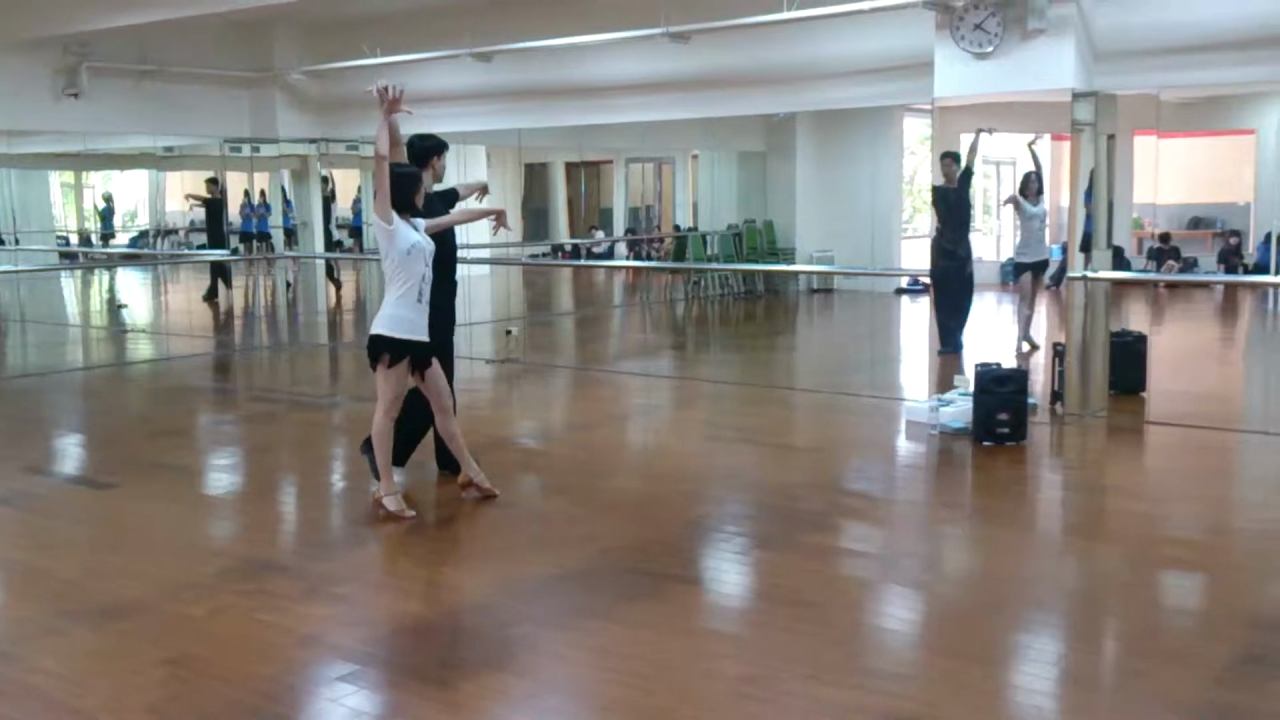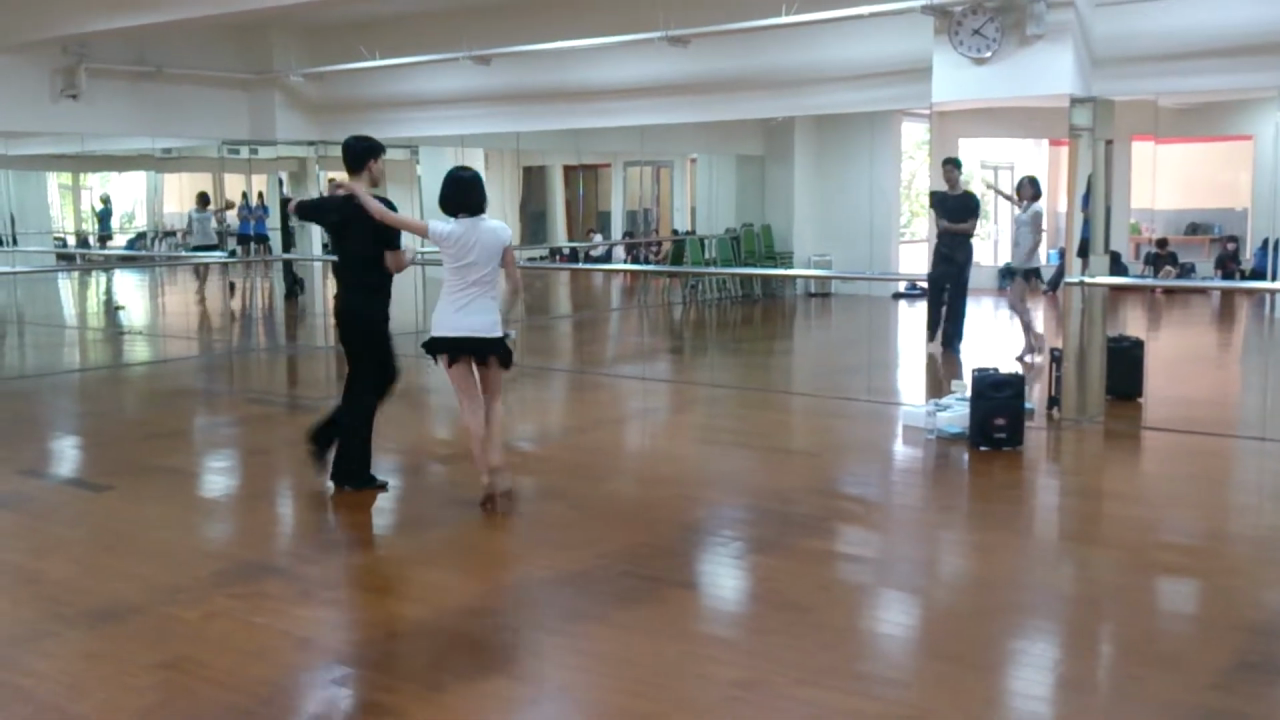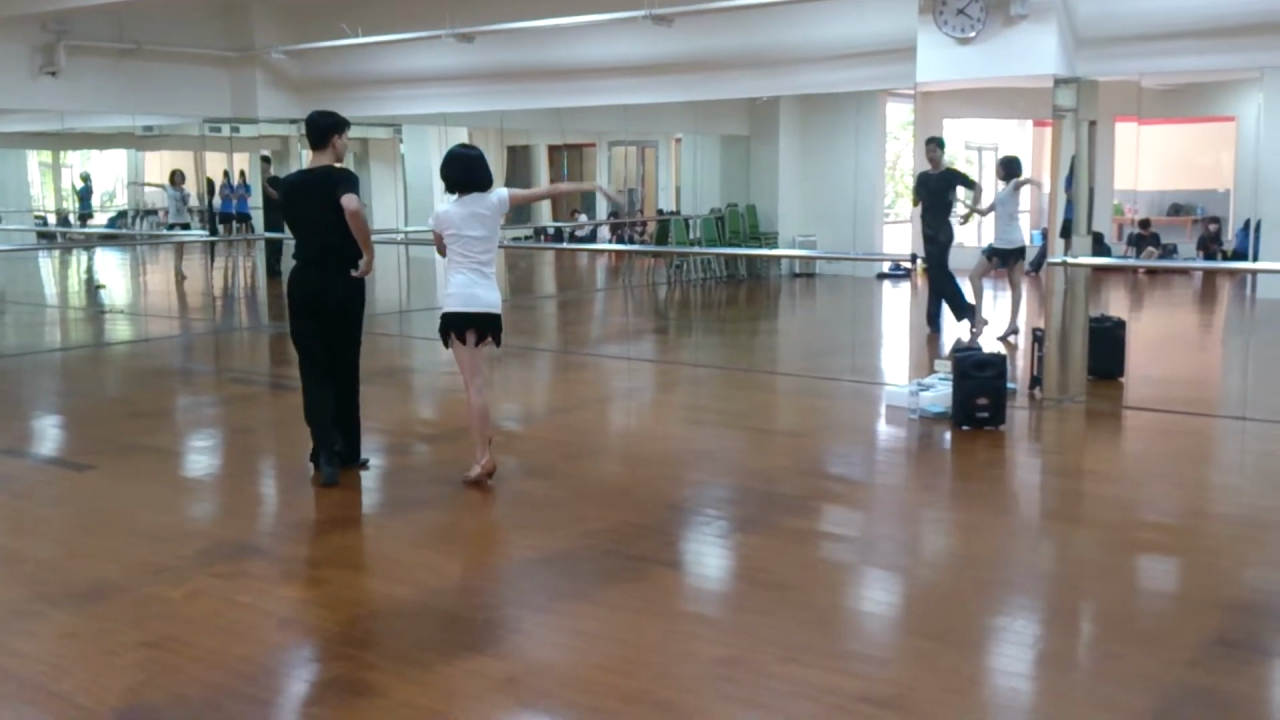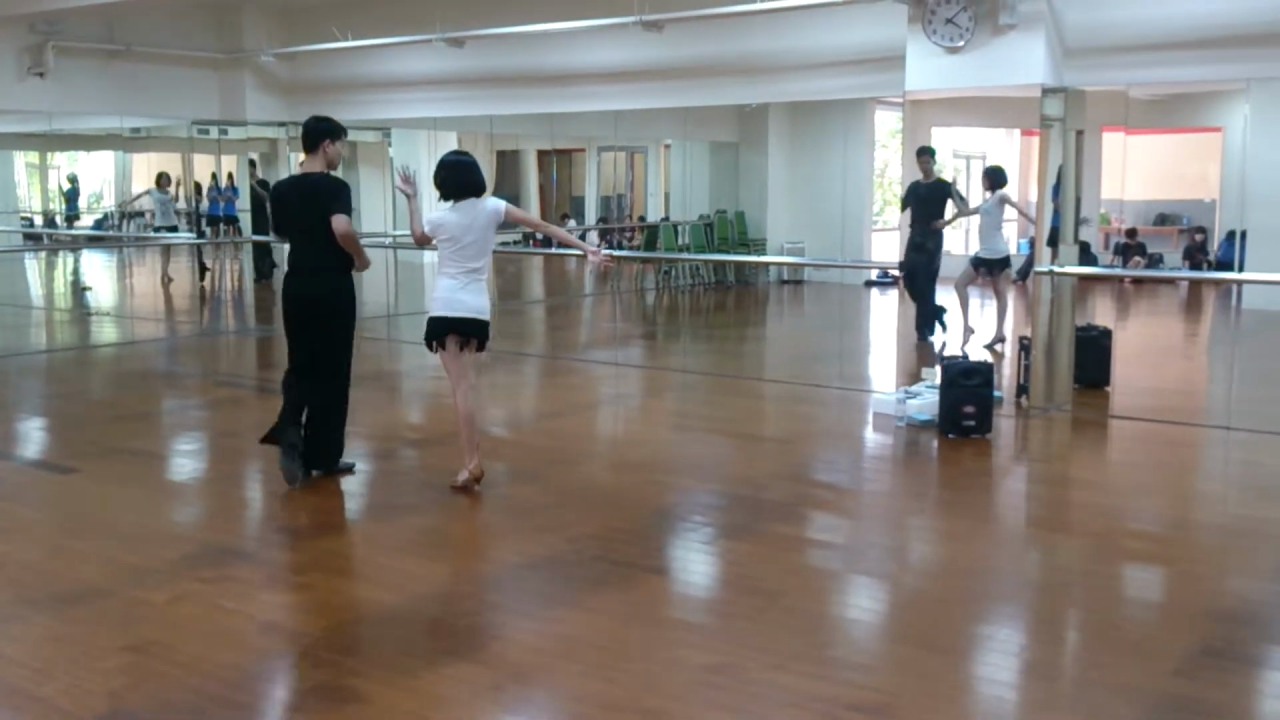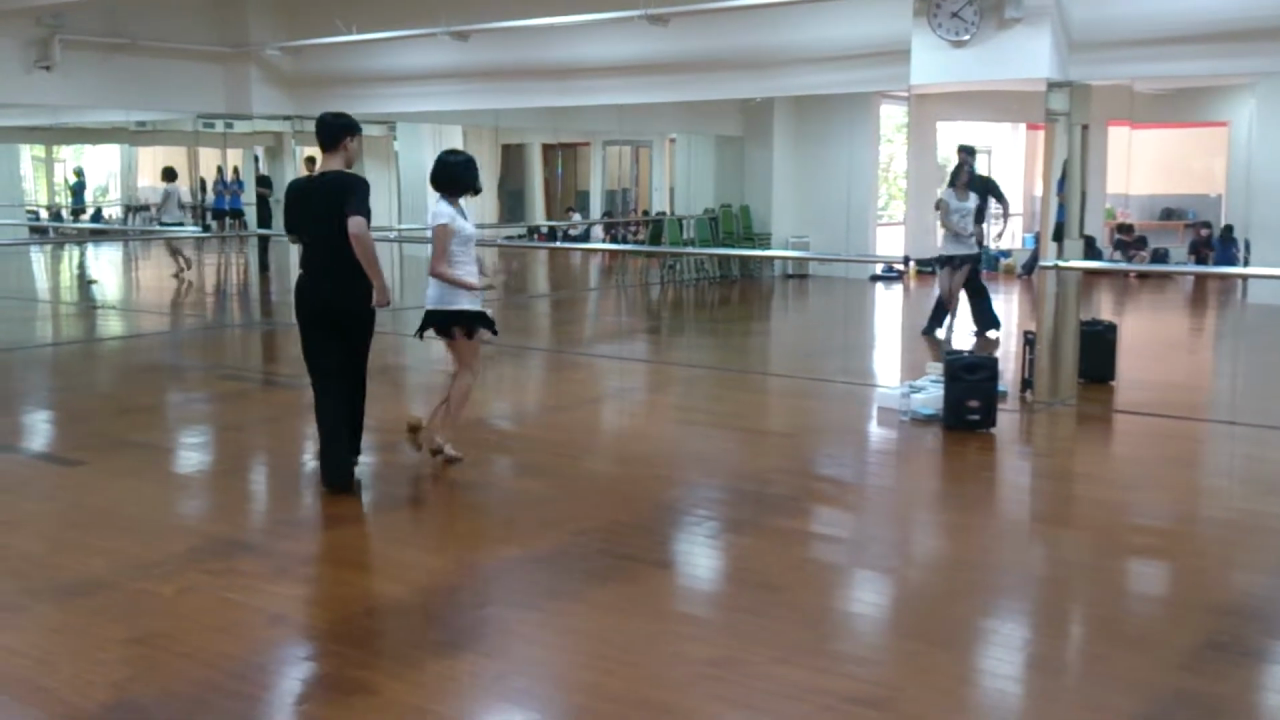
dt=1s
person 1, frame 1
left shoulder: (438, 197)
left elbow: (461, 191)
right elbow: (394, 155)
left wrist: (479, 187)
left hip: (441, 303)
right hip: (425, 305)
left knee: (441, 381)
left ankle: (447, 458)
person 1, frame 2
left shoulder: (331, 204)
right shoulder: (379, 208)
left elbow: (295, 207)
right elbow: (395, 264)
right wrist: (407, 257)
left hip: (347, 305)
right hip: (369, 311)
left knee: (377, 377)
right knee: (365, 386)
left ankle: (324, 438)
right ankle: (352, 470)
person 1, frame 3
left shoulder: (288, 185)
right shoulder: (342, 178)
right elbow: (352, 208)
right wrist: (368, 254)
left hip: (303, 282)
right hip: (342, 282)
left knee: (314, 369)
right knee: (343, 368)
left ankle: (327, 451)
right ankle: (342, 451)
person 1, frame 4
left shoulder: (281, 190)
right shoulder: (335, 187)
right elbow: (341, 229)
right wrist: (361, 258)
left hip: (296, 286)
right hip: (332, 287)
left knee: (301, 367)
right knee: (333, 371)
left ankle: (290, 436)
right ankle: (320, 456)
person 1, frame 5
left shoulder: (296, 190)
right shoulder: (354, 184)
right elbow: (357, 231)
right wrist: (379, 285)
left hip: (311, 292)
right hip: (352, 292)
left knee: (326, 378)
right knee: (352, 375)
left ankle: (337, 464)
right ankle: (343, 456)
person 2, frame 1
left shoulder: (416, 226)
right shoulder: (387, 223)
right elbow: (382, 159)
right wrist: (386, 116)
left hip: (417, 333)
right hip: (393, 332)
left knee: (444, 404)
right knee: (388, 409)
left ankle: (470, 471)
right ankle: (386, 488)
person 2, frame 2
left shoulder: (443, 230)
right shoulder: (499, 231)
left elbow: (387, 217)
right elbow: (515, 285)
left wrist: (356, 188)
right wrist: (502, 314)
left hip: (448, 329)
right hip: (488, 328)
left knee: (469, 404)
right knee: (493, 399)
left ankle: (486, 478)
right ankle: (494, 469)
person 2, frame 3
left shoulder: (443, 215)
right shoulder: (496, 200)
right elbow: (550, 191)
right wrist: (594, 186)
left hip: (459, 303)
right hip: (489, 302)
left knee: (474, 382)
right knee: (476, 378)
left ankle: (483, 459)
right ankle: (483, 447)
person 2, frame 4
left shoulder: (439, 219)
right shoulder: (493, 208)
left elbow: (419, 238)
right elbow: (545, 227)
left wrist: (412, 198)
right wrist: (586, 248)
left hip: (447, 308)
right hip: (478, 308)
left knee: (462, 386)
right knee: (465, 382)
left ankle: (472, 465)
right ankle: (472, 454)
person 2, frame 5
left shoulder: (454, 208)
right shoulder: (445, 214)
right elbow: (436, 268)
left wrist: (481, 273)
right wrist: (472, 285)
left hip: (450, 302)
right hip: (454, 303)
left knee: (466, 370)
right knee: (469, 371)
left ankle: (428, 426)
right ankle: (440, 437)
person 3, frame 1
left shoulder: (964, 184)
right shoulder: (937, 191)
left elbow: (971, 157)
left wrist: (978, 134)
left hip: (962, 244)
right hip: (943, 245)
left knee: (964, 293)
right knee: (944, 294)
left ankle: (954, 338)
right ankle: (949, 341)
person 3, frame 2
left shoulder: (970, 198)
right shoulder: (938, 197)
left elbow: (971, 227)
left wrist: (949, 226)
left hip: (962, 249)
right hip: (942, 248)
left knee: (957, 296)
right knee: (935, 292)
left ankle: (951, 340)
right ankle: (932, 331)
person 3, frame 3
left shoulder: (952, 175)
right shoulder: (922, 177)
left elbow: (977, 187)
right elbow: (915, 202)
left wrist: (970, 212)
right wrist: (912, 190)
left hip: (942, 229)
right hip: (928, 228)
left knee: (936, 274)
right knee: (940, 273)
left ankle: (934, 320)
right ankle: (966, 311)
person 3, frame 4
left shoulder: (943, 186)
right shoulder: (914, 186)
left elbow: (963, 206)
right elbow: (901, 208)
left wrist: (946, 221)
left hip: (932, 238)
right hip: (915, 237)
left knee: (926, 283)
right knee: (910, 278)
left ankle: (925, 327)
right ankle: (935, 313)
person 3, frame 5
left shoulder: (985, 182)
left elbow: (1004, 203)
right elbow: (938, 207)
left wrist: (1003, 226)
left hip: (974, 235)
right knee: (971, 279)
left ankle: (936, 322)
right ankle: (988, 322)
person 4, frame 1
left shoulder: (1041, 200)
right shoulder: (1020, 202)
left elbow: (1040, 170)
right elbow: (1012, 198)
left wrist: (1031, 148)
right wrist: (1011, 198)
left hip: (1041, 255)
right hip: (1024, 256)
left knee: (1032, 298)
right knee: (1024, 297)
left ankle: (1027, 334)
right ankle: (1020, 338)
person 4, frame 2
left shoulder: (1036, 210)
right shoulder: (1023, 207)
left elbow: (1038, 239)
right elbow: (1012, 198)
left wrist: (1024, 261)
right wrist: (996, 189)
left hip: (1028, 264)
right hip: (1017, 263)
left knee: (1015, 302)
right knee: (1018, 302)
left ankle: (1033, 336)
right ankle: (1030, 341)
person 4, frame 3
left shoulder: (1015, 185)
right shoulder: (1001, 193)
left elbow: (1024, 180)
right elbow: (984, 212)
left wrist: (1032, 181)
right wrist: (966, 204)
left hip: (1009, 243)
right hip: (1004, 243)
left knee: (975, 275)
right knee: (1015, 284)
left ankle: (979, 317)
right ankle: (1012, 324)
person 4, frame 4
left shoulder: (1000, 196)
right shoulder: (987, 201)
left elbow: (1018, 208)
right elbow: (965, 212)
left wrist: (1033, 222)
left hip: (992, 253)
right hip: (990, 253)
left knee: (960, 284)
right knee: (1000, 293)
left ankle: (967, 326)
right ankle: (999, 333)
person 4, frame 5
left shoulder: (974, 197)
right shoulder: (947, 195)
right elbow: (943, 222)
left wrist: (975, 232)
right wrist: (961, 232)
left hip: (969, 250)
right hip: (950, 249)
left knee: (955, 288)
right knee: (944, 290)
left ankle: (951, 324)
right ankle: (951, 321)
